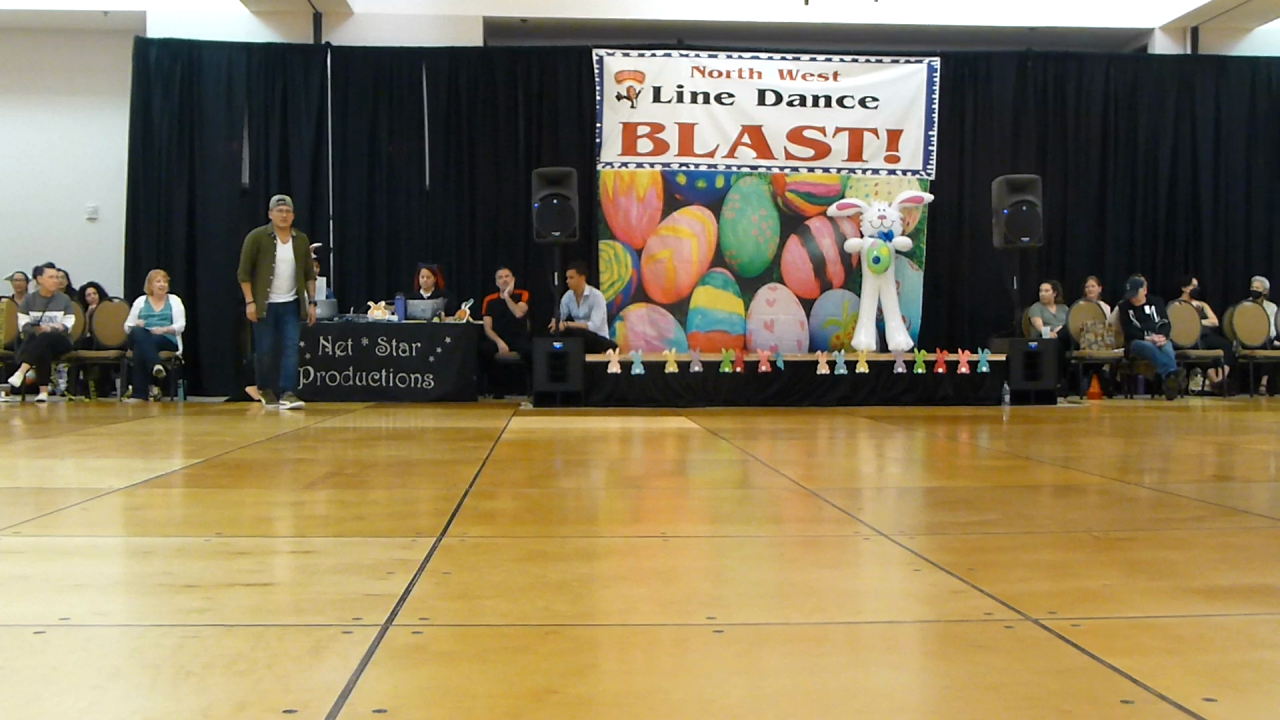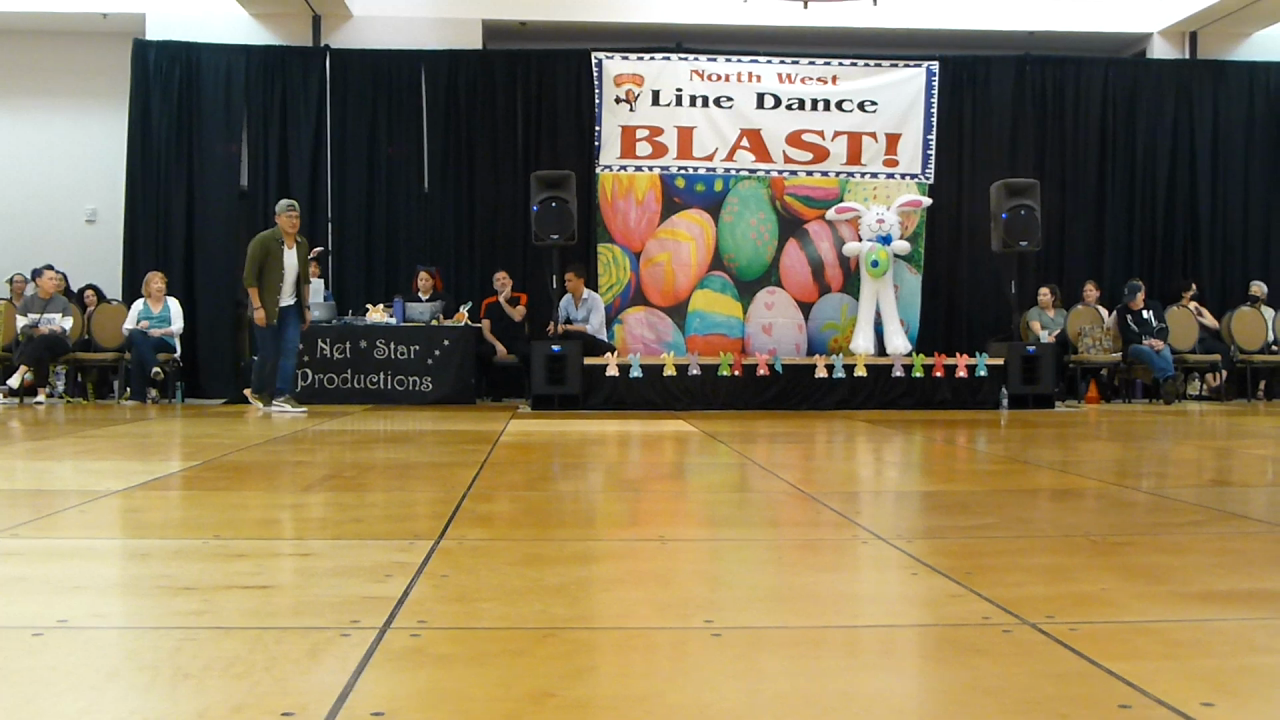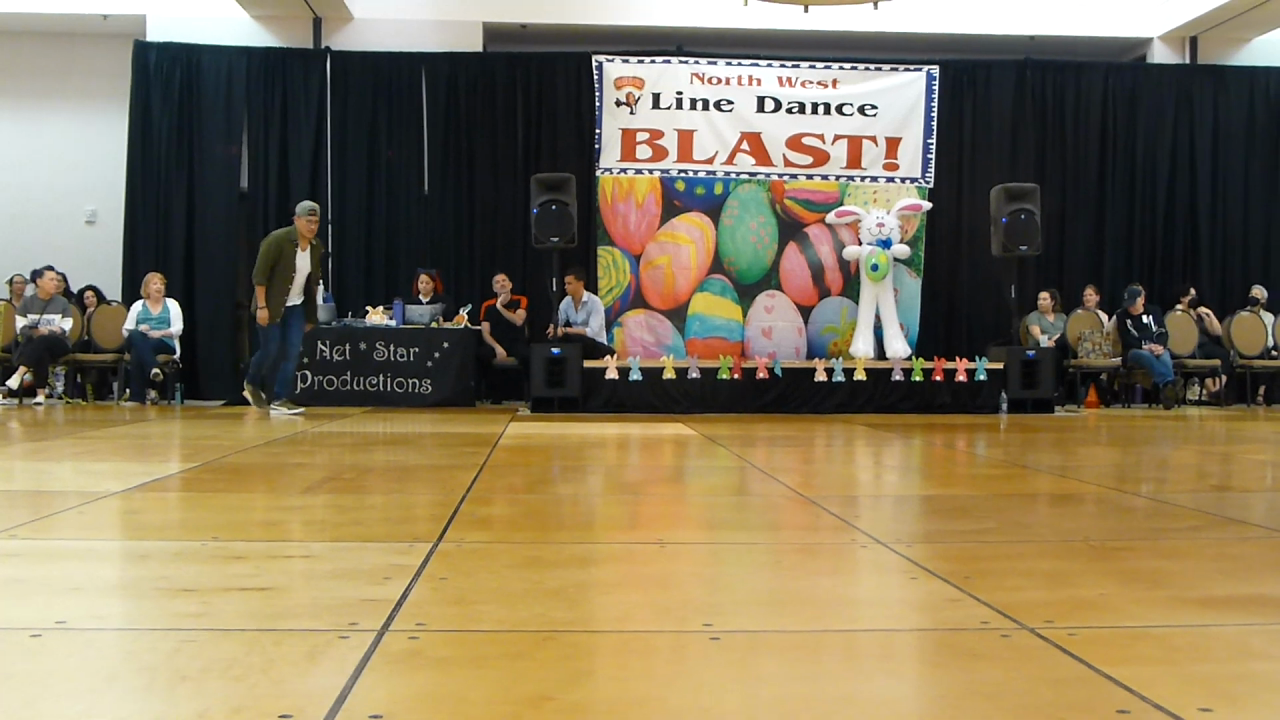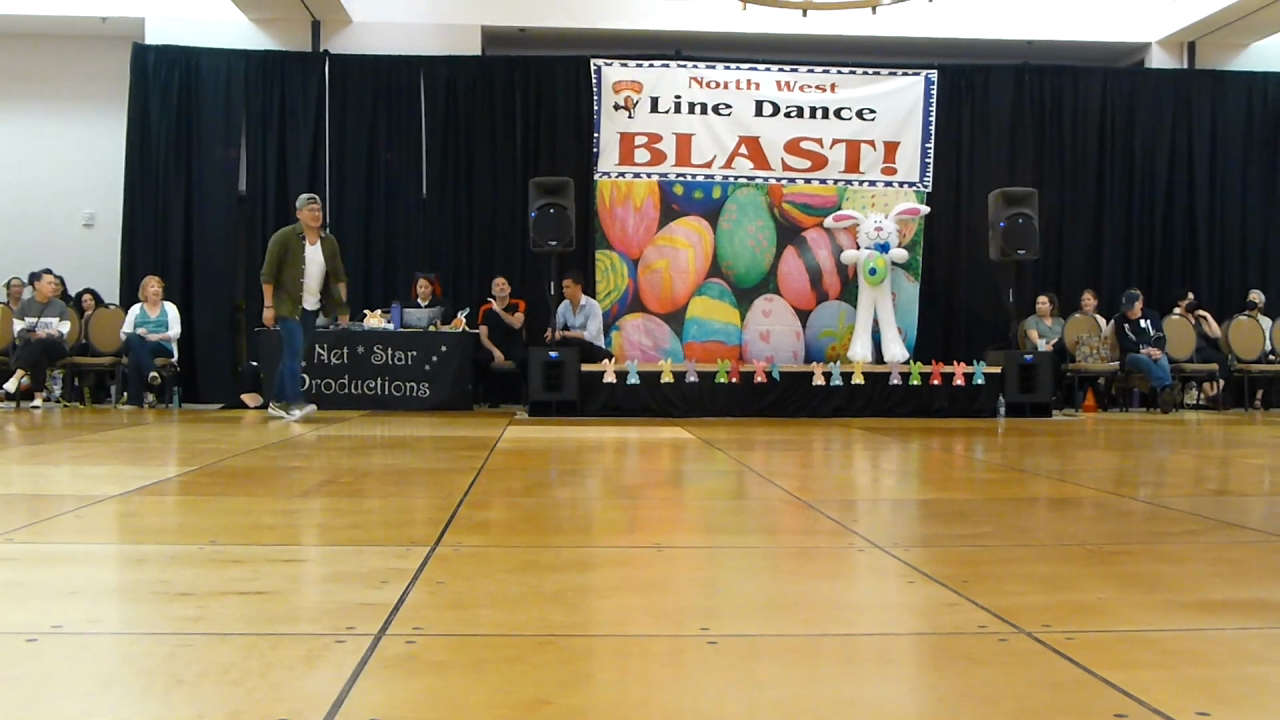
dt=0.3s
person 1, frame 1
left shoulder: (301, 240)
right shoulder: (257, 237)
left elbow: (309, 274)
right elbow: (244, 272)
left wrist: (312, 302)
right wrist: (250, 301)
left hip: (291, 304)
right hip: (265, 304)
left knee: (291, 347)
right knee: (265, 350)
left ankle: (287, 394)
right ankle: (264, 389)
person 1, frame 2
left shoulder: (302, 245)
right shoulder: (263, 241)
left elbow: (304, 279)
right elbow: (249, 276)
left wrist: (306, 308)
right wrist: (257, 307)
left hip: (291, 306)
right hip: (266, 307)
left knee: (291, 348)
right knee: (267, 353)
left ankle: (282, 397)
right ankle: (257, 392)
person 1, frame 3
left shoulder: (316, 247)
right shoulder: (277, 240)
left elbow: (314, 280)
right elbow: (259, 274)
left wrist: (311, 313)
right wrist: (262, 306)
left hip: (297, 306)
right hip: (272, 305)
left knee: (292, 352)
right knee: (270, 350)
left ankle: (280, 400)
right ankle: (252, 384)
person 1, frame 4
left shoulder: (329, 242)
right shoulder: (284, 237)
left elbow: (338, 276)
right elbow: (267, 273)
left wrist: (343, 307)
right wrist: (268, 305)
left hip: (312, 308)
right hip: (288, 305)
left knee: (293, 353)
right knee: (295, 350)
left ankle: (279, 402)
right ankle: (295, 403)
